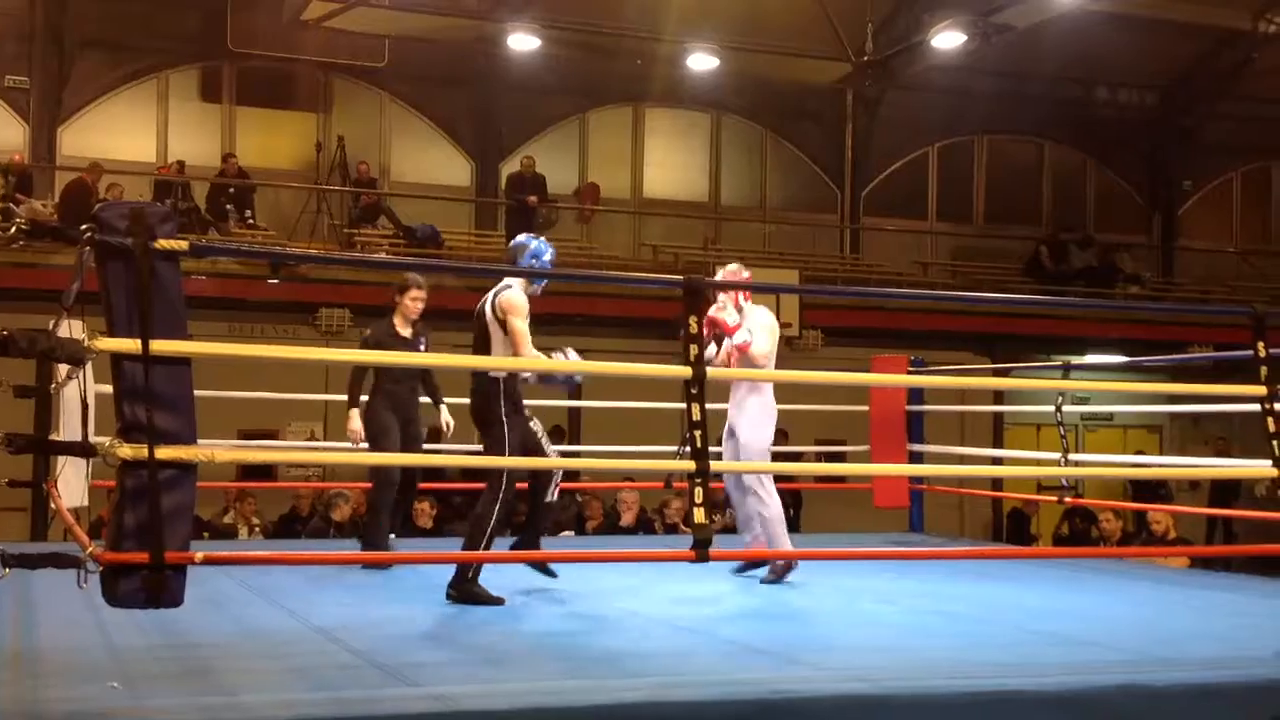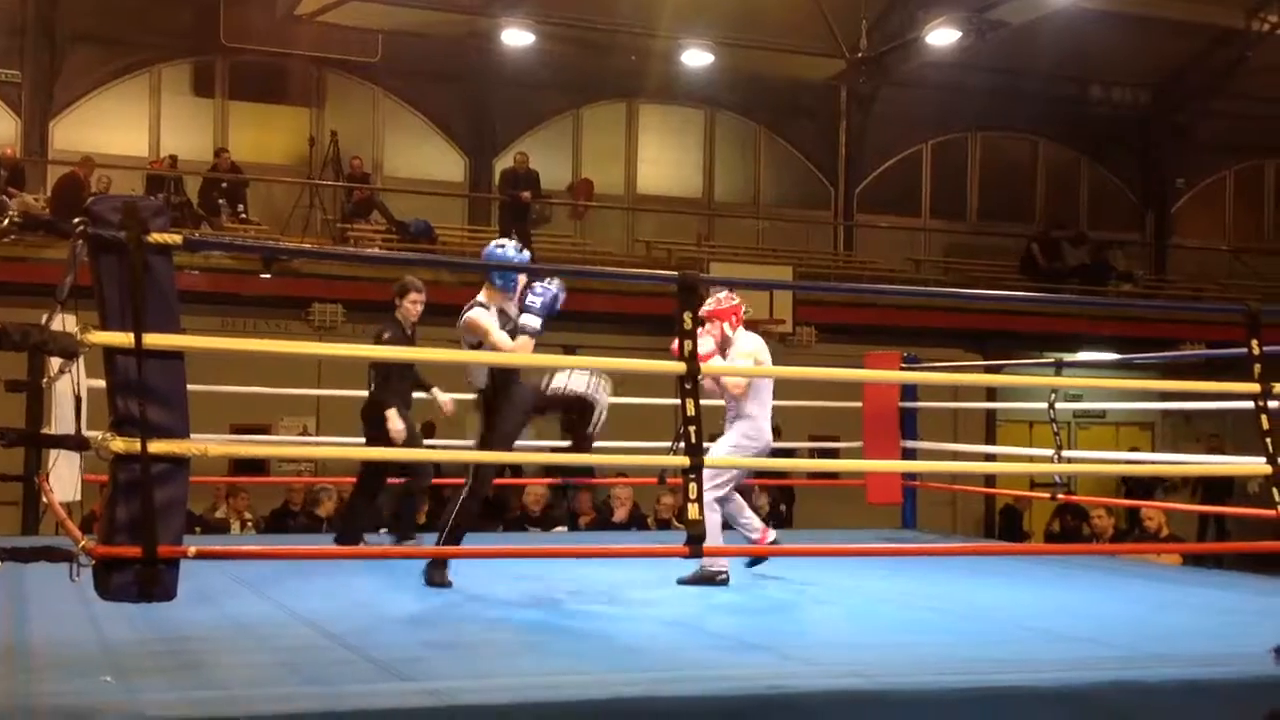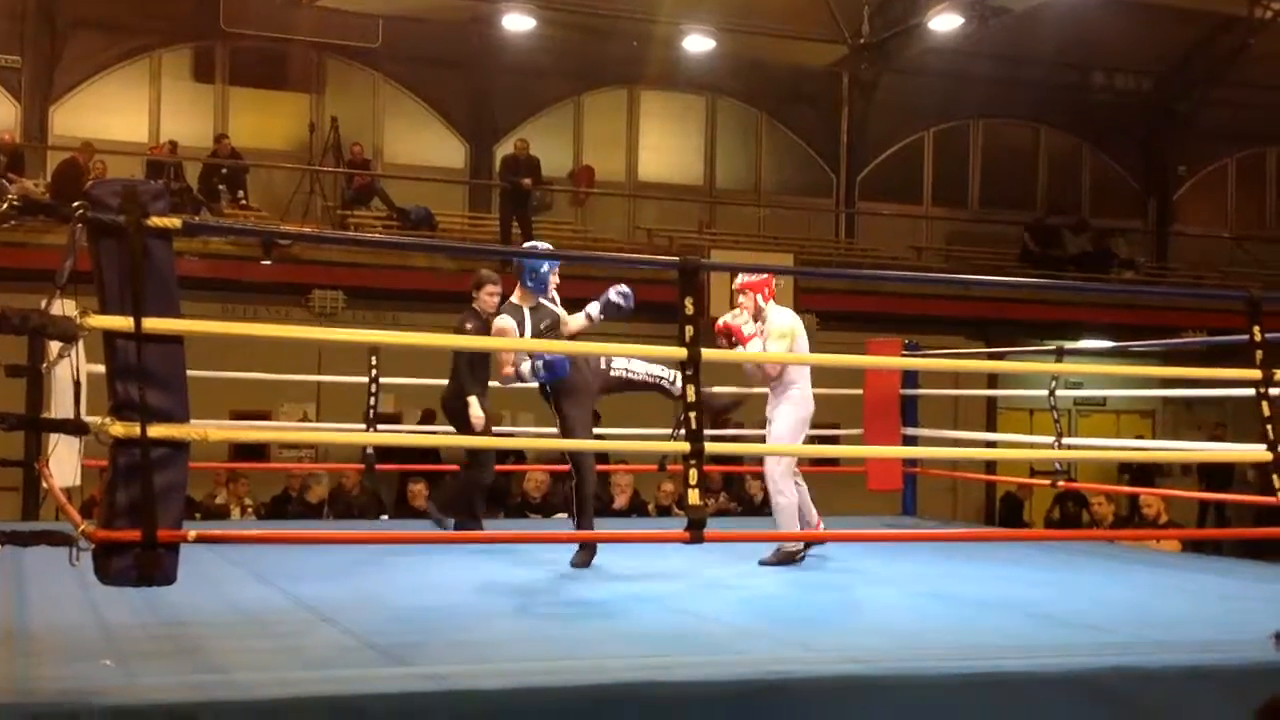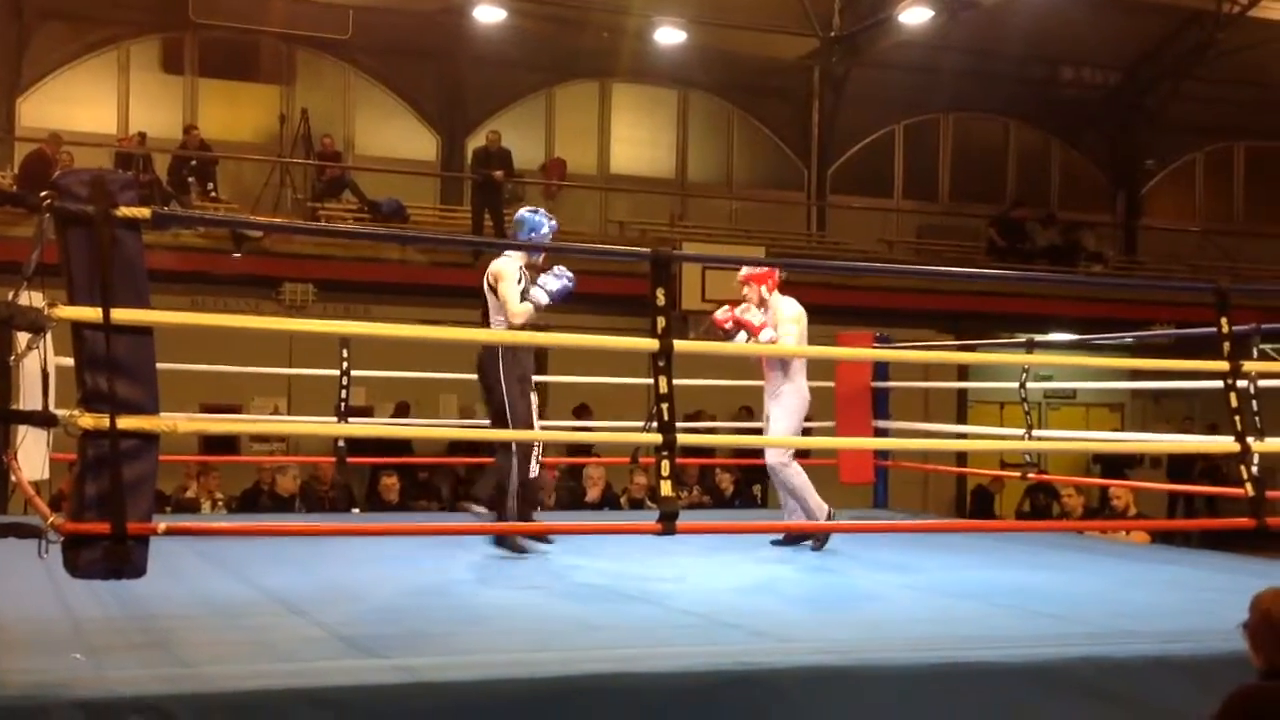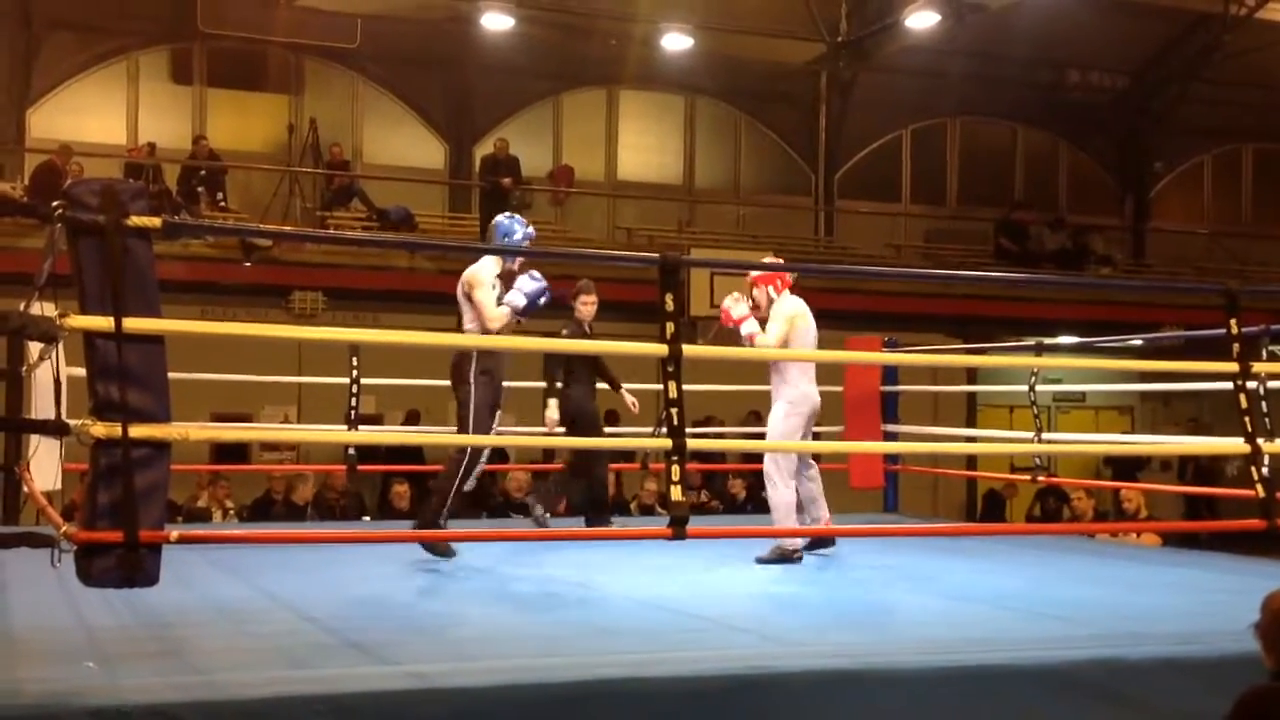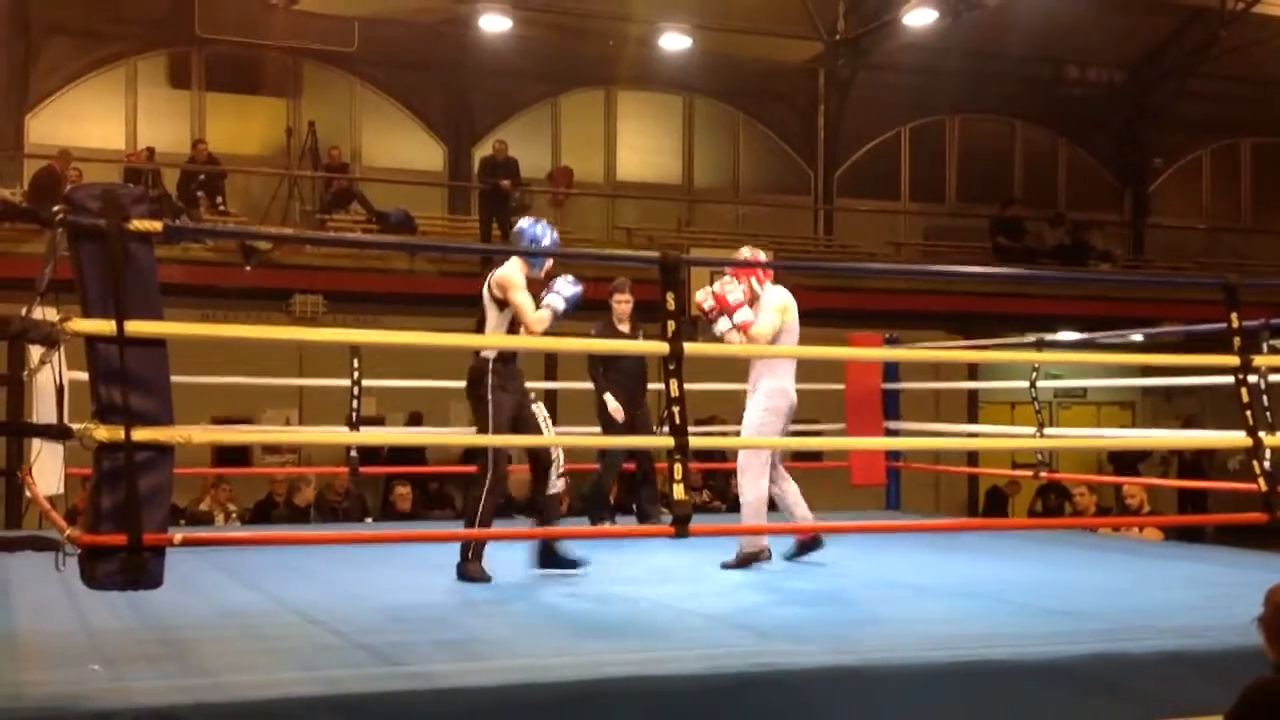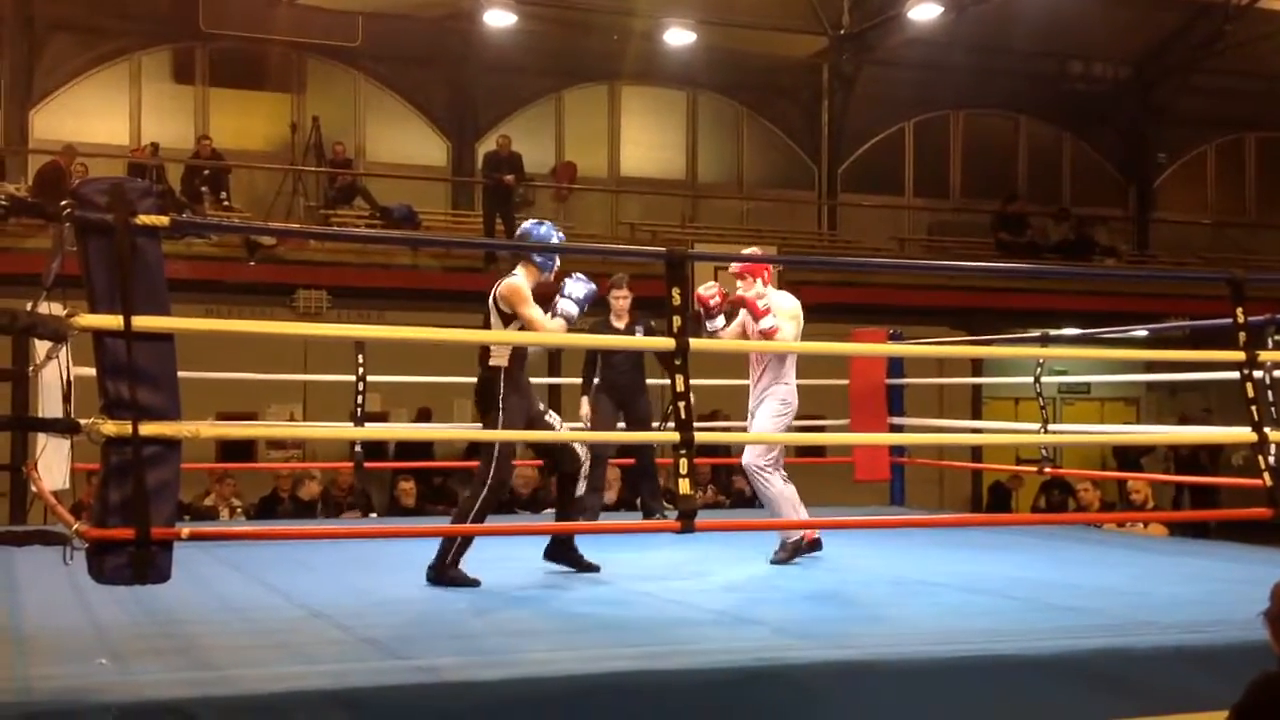
dt=0.5s
person 1, frame 1
left shoulder: (494, 296)
right shoulder: (514, 297)
right elbow: (525, 354)
left wrist: (550, 364)
right wrist: (561, 364)
left hip: (500, 396)
right hip: (498, 399)
left knee: (548, 464)
right knee: (499, 488)
left ankle: (528, 542)
right ankle: (463, 581)
person 1, frame 2
left shoulder: (508, 302)
right shoulder: (474, 317)
right elbow: (517, 355)
left wrist: (537, 307)
right wrist: (533, 315)
left hip: (525, 389)
right hip: (500, 401)
left knee: (592, 388)
right knee: (478, 484)
right ankle: (438, 562)
person 1, frame 3
left shoulder: (547, 297)
right shoulder: (506, 322)
right elbow: (505, 374)
left wrist: (600, 309)
right wrist: (536, 368)
left hip: (589, 367)
right hip: (564, 389)
left knee: (660, 374)
right knee: (582, 464)
left ankle: (706, 409)
right ankle: (586, 542)
person 1, frame 4
left shoulder: (521, 271)
right shoulder: (503, 267)
right elbow: (514, 317)
left wrist: (550, 291)
right wrist: (545, 291)
left hip: (516, 360)
right hip: (502, 361)
left knee: (525, 442)
right knee: (516, 443)
left ankle: (520, 519)
right ankle: (506, 525)
person 1, frame 5
left shoulder: (495, 278)
right shoulder: (478, 274)
right elbow: (492, 323)
left wrist: (524, 304)
right wrist: (520, 295)
left hip: (489, 368)
right hip: (474, 367)
left knee: (477, 451)
right knee: (470, 448)
left ankle: (432, 524)
right ankle: (430, 523)
person 1, frame 6
left shoulder: (516, 282)
right shoulder: (507, 276)
right elbow: (534, 325)
left wrist: (553, 303)
right wrist: (559, 300)
left hip: (511, 379)
right hip: (490, 379)
left knee: (548, 456)
right knee: (494, 469)
left ankle: (546, 547)
right ankle: (471, 557)
person 1, frame 7
left shoulder: (524, 289)
right shoulder: (514, 286)
left elbow: (538, 334)
right elbow: (549, 333)
left wrist: (567, 305)
right wrist: (571, 303)
left hip: (519, 388)
right hip: (501, 389)
left knee: (574, 456)
right knee: (495, 477)
left ankle: (562, 545)
right ankle: (444, 563)
person 2, frame 1
left shoulder: (761, 317)
right shoulder: (735, 322)
left elbow: (761, 359)
right elbow: (720, 366)
left wrist: (732, 328)
right wrist: (706, 340)
left hip: (757, 408)
right hip: (736, 409)
left knee: (755, 481)
right knee: (734, 483)
left ankle: (782, 555)
right ankle: (756, 547)
person 2, frame 2
left shoulder: (747, 343)
right shoulder: (733, 347)
left elbow: (736, 387)
right elbow: (715, 389)
left wrist: (706, 359)
right wrist: (694, 361)
left hip: (749, 431)
right hip: (743, 430)
left knee: (707, 489)
right knee: (720, 490)
left ankle: (714, 567)
right ankle: (762, 535)
person 2, frame 3
left shoulder: (780, 319)
right shoulder: (766, 322)
left elbow: (772, 369)
right elbow: (756, 371)
left wrist: (747, 336)
right wrist: (734, 341)
left hip: (794, 399)
right hip: (780, 401)
left knee: (777, 470)
right knee: (785, 470)
left ankle: (790, 546)
right ankle: (812, 527)
person 2, frame 4
left shoulder: (788, 309)
right shoulder: (764, 313)
left wrist: (759, 327)
right wrist: (733, 330)
left hip: (791, 393)
right hip: (774, 395)
left knee: (778, 458)
right knee: (776, 463)
left ankle: (820, 513)
right ankle: (800, 523)
person 2, frame 5
left shoulder: (787, 307)
right shoulder: (794, 309)
left elbow: (766, 349)
right elbow: (769, 347)
left wrist: (745, 320)
right wrist: (742, 323)
left hip: (792, 397)
right hip: (803, 396)
left knee: (777, 468)
right knee: (802, 465)
left ankle: (789, 545)
right ankle: (821, 529)
person 2, frame 6
left shoulder: (776, 297)
right shoulder: (760, 304)
left elbow: (759, 339)
right elbow: (740, 343)
left wrist: (737, 306)
right wrist: (715, 315)
left hip: (772, 391)
right hip: (768, 392)
left knee: (751, 465)
right knee: (771, 469)
left ankle: (754, 545)
right ankle: (806, 532)
person 2, frame 7
left shoulder: (786, 303)
right shoulder: (748, 307)
left elbow: (784, 345)
right elbow: (728, 341)
left wrist: (759, 310)
right wrist: (712, 313)
left hip: (779, 395)
right hip: (759, 397)
left knee: (756, 462)
right knee: (771, 469)
left ankle: (794, 535)
right ankle: (805, 534)
person 3, frame 1
left shoulder: (421, 335)
right shoulder: (378, 332)
left elbow: (427, 375)
right elbow: (358, 374)
left wrist: (441, 407)
right wrist: (353, 413)
left hip: (410, 412)
right hip: (382, 410)
left knee: (409, 480)
right knee: (387, 477)
left ankle: (379, 540)
right ankle: (373, 549)
person 3, frame 2
left shoulder: (408, 331)
right shoulder: (389, 333)
right elbow: (378, 379)
left wrist: (434, 392)
right wrist: (391, 414)
left hip: (379, 411)
right hip: (385, 410)
left knee: (373, 475)
right knee: (420, 470)
left ankle: (347, 536)
right ankle: (403, 532)
person 3, frame 3
left shoulder: (483, 322)
right shoulder: (469, 323)
right elbow: (461, 367)
left wrist: (473, 400)
right wrist: (473, 402)
left hip: (460, 398)
right hip: (463, 398)
left knee: (478, 460)
right knee: (483, 461)
right ankle: (467, 523)
person 3, frame 4
left shoulder: (522, 319)
right shoulder: (510, 318)
right elbow: (501, 357)
left wrist: (529, 389)
left hip: (516, 392)
right hip: (508, 392)
left knee: (525, 448)
right knee: (517, 448)
left ankle: (511, 511)
right ankle: (481, 498)
person 3, frame 5
left shoulder: (587, 330)
right shoulder: (569, 331)
left elbow: (598, 366)
right elbow: (553, 368)
left wrist: (623, 392)
right wrist: (551, 404)
left hip: (580, 400)
right hip: (578, 400)
left knee: (581, 461)
right knee: (597, 458)
right ankle: (598, 518)
person 3, frame 6
left shoulder: (638, 330)
right shoulder: (601, 331)
right elbow: (594, 370)
left wrist: (645, 394)
right wrist: (607, 397)
left hip: (637, 400)
right hip: (613, 399)
left knee: (645, 457)
right knee: (612, 457)
left ankle: (649, 514)
right ankle: (600, 515)
person 3, frame 7
left shoulder: (643, 324)
right shoulder: (597, 327)
left elbow: (664, 354)
right elbow: (589, 365)
right wrist: (584, 398)
left hip: (636, 394)
right hip: (606, 394)
left knee: (645, 452)
right knee: (599, 450)
left ankle: (653, 509)
right ankle: (588, 510)
